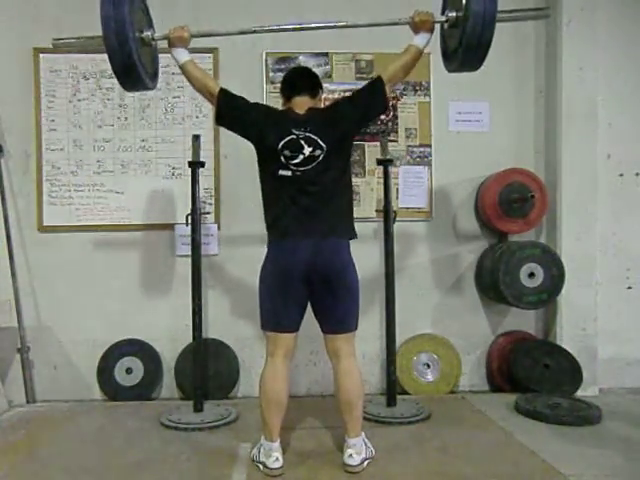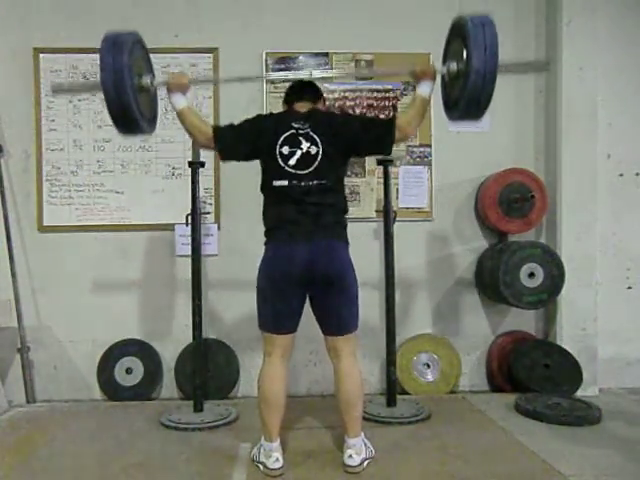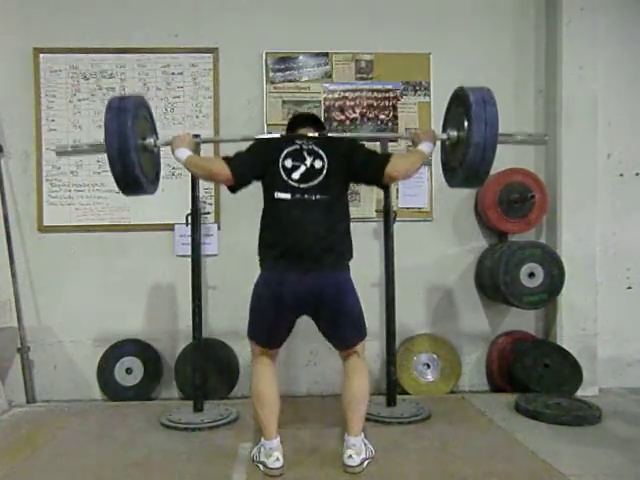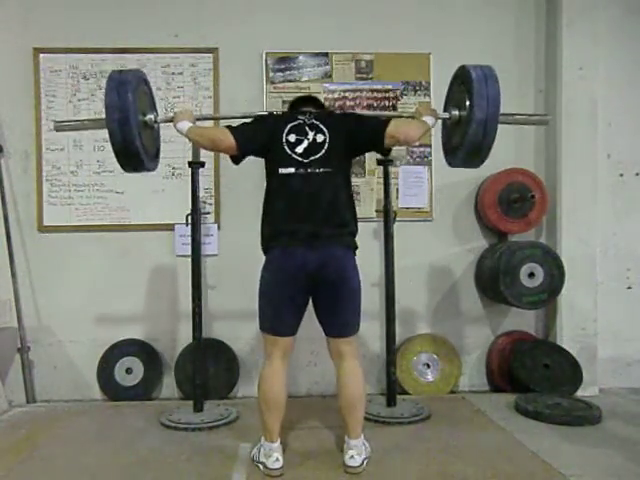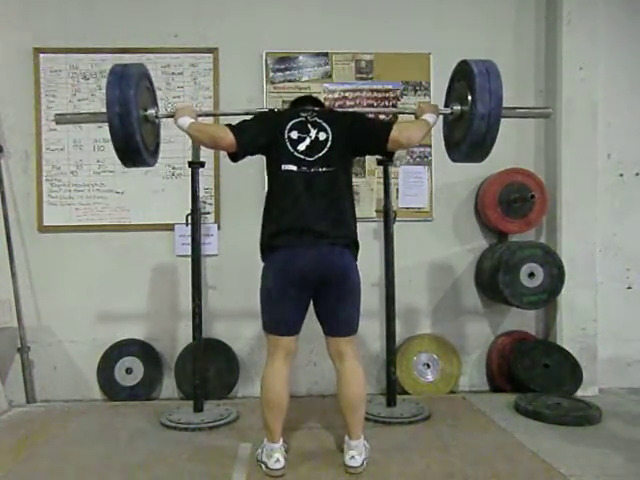
dt=0.4s
person 1, frame 1
left shoulder: (264, 123)
right shoulder: (340, 118)
left elbow: (211, 89)
right elbow: (390, 78)
left wrist: (180, 51)
right wrist: (422, 37)
left hip: (284, 255)
right hip: (334, 253)
left knee: (278, 356)
right knee: (343, 355)
person 1, frame 2
left shoulder: (264, 128)
right shoulder: (340, 125)
left elbow: (206, 137)
right elbow: (404, 130)
left wrist: (178, 100)
right wrist: (424, 89)
left hip: (281, 253)
right hip: (331, 252)
left knee: (275, 354)
right knee: (344, 352)
person 1, frame 3
left shoulder: (268, 150)
right shoulder: (343, 150)
left elbow: (220, 172)
right elbow: (398, 170)
left wrist: (183, 151)
right wrist: (424, 145)
left hip: (278, 277)
right hip: (332, 277)
left knee: (262, 358)
right knee: (354, 357)
left ankle: (271, 449)
right ankle: (355, 446)
person 1, frame 4
left shoulder: (271, 125)
right shoulder: (345, 124)
left elbow: (223, 141)
right elbow: (403, 133)
left wrist: (184, 124)
right wrist: (426, 118)
left hip: (284, 256)
right hip: (337, 255)
left knee: (276, 355)
right knee: (345, 354)
left ankle: (271, 449)
right ankle: (355, 447)
person 1, frame 5
left shoulder: (272, 123)
right shoulder: (347, 124)
left elbow: (223, 139)
right elbow: (405, 137)
left wrist: (186, 120)
right wrist: (427, 117)
left hip: (284, 256)
right hip: (338, 256)
left knee: (279, 355)
right knee: (345, 354)
right ankle: (355, 448)
